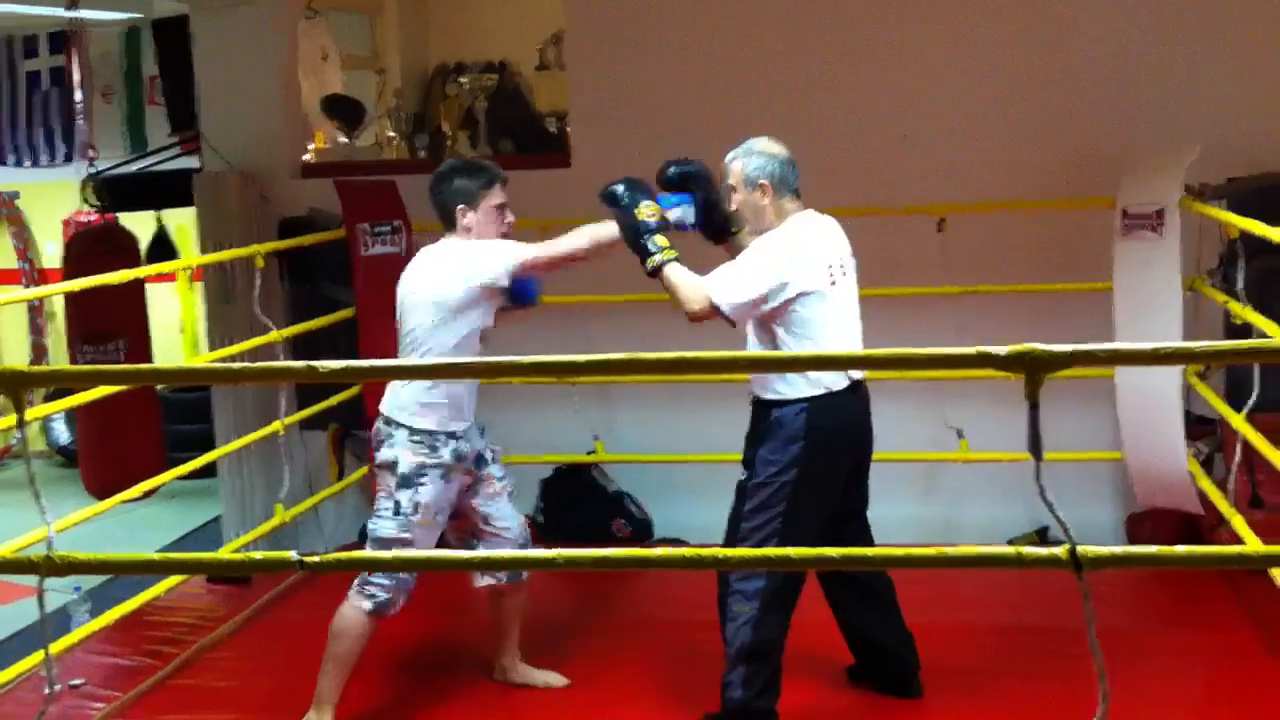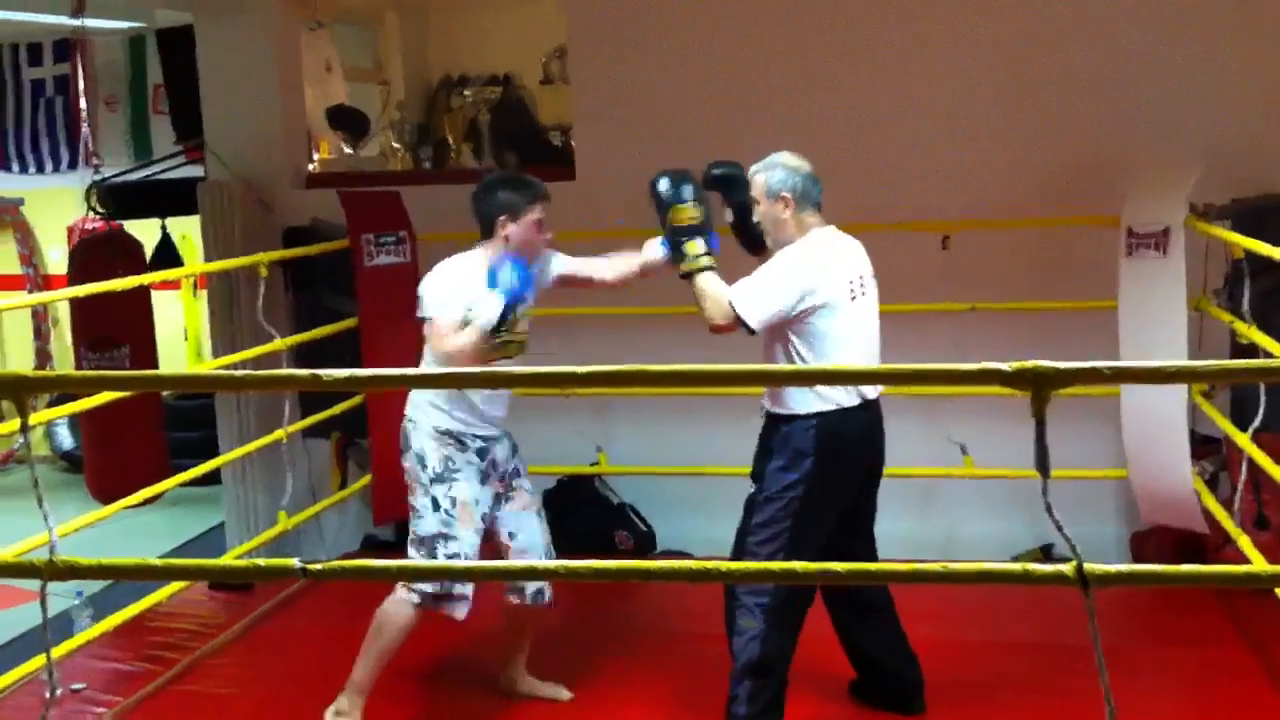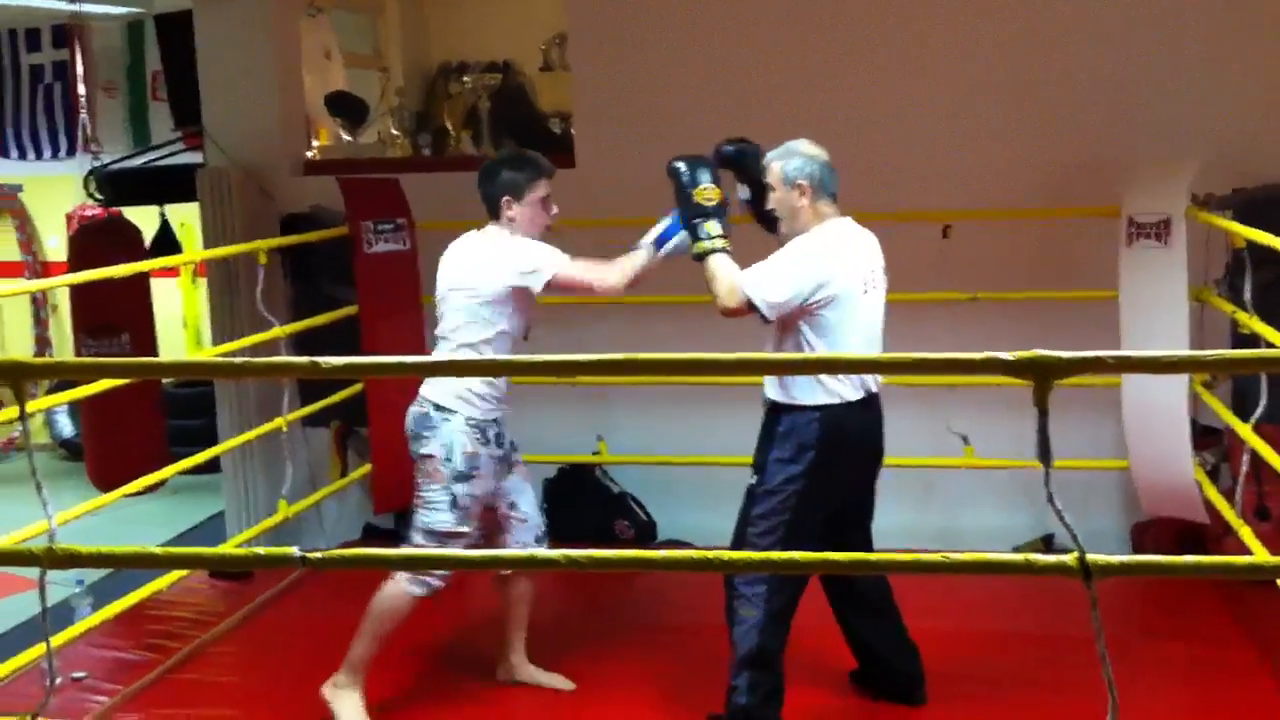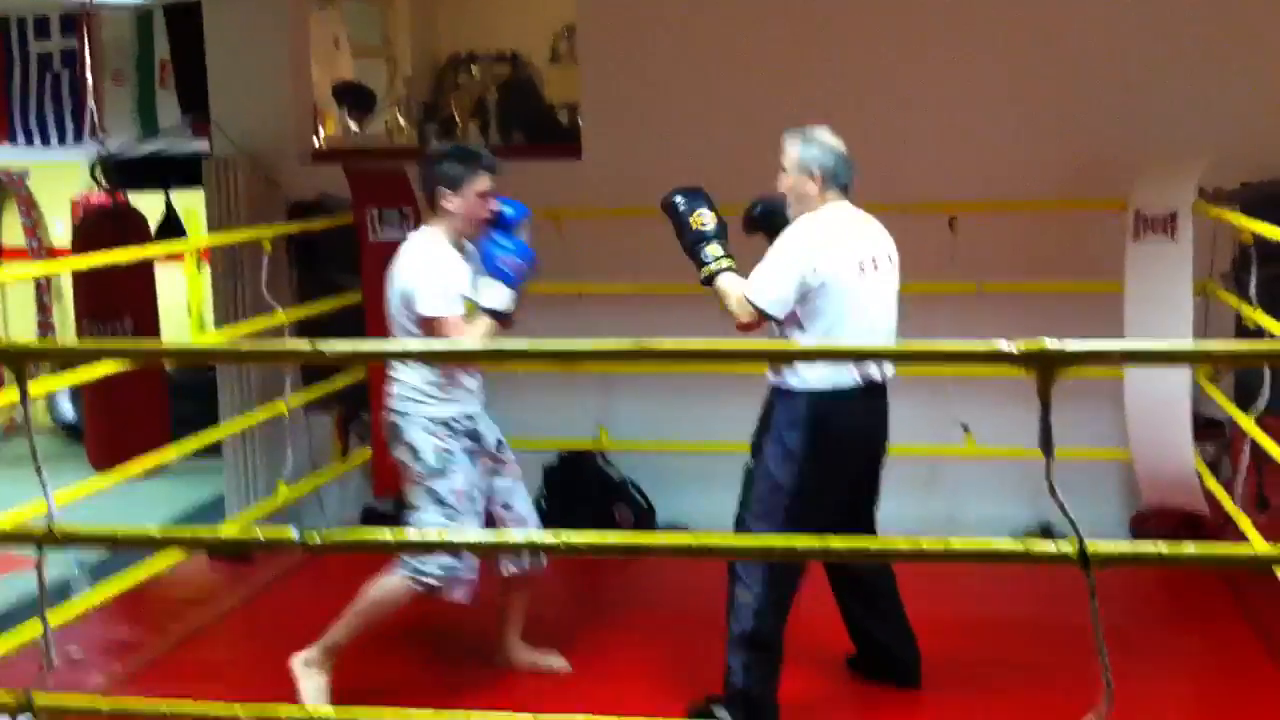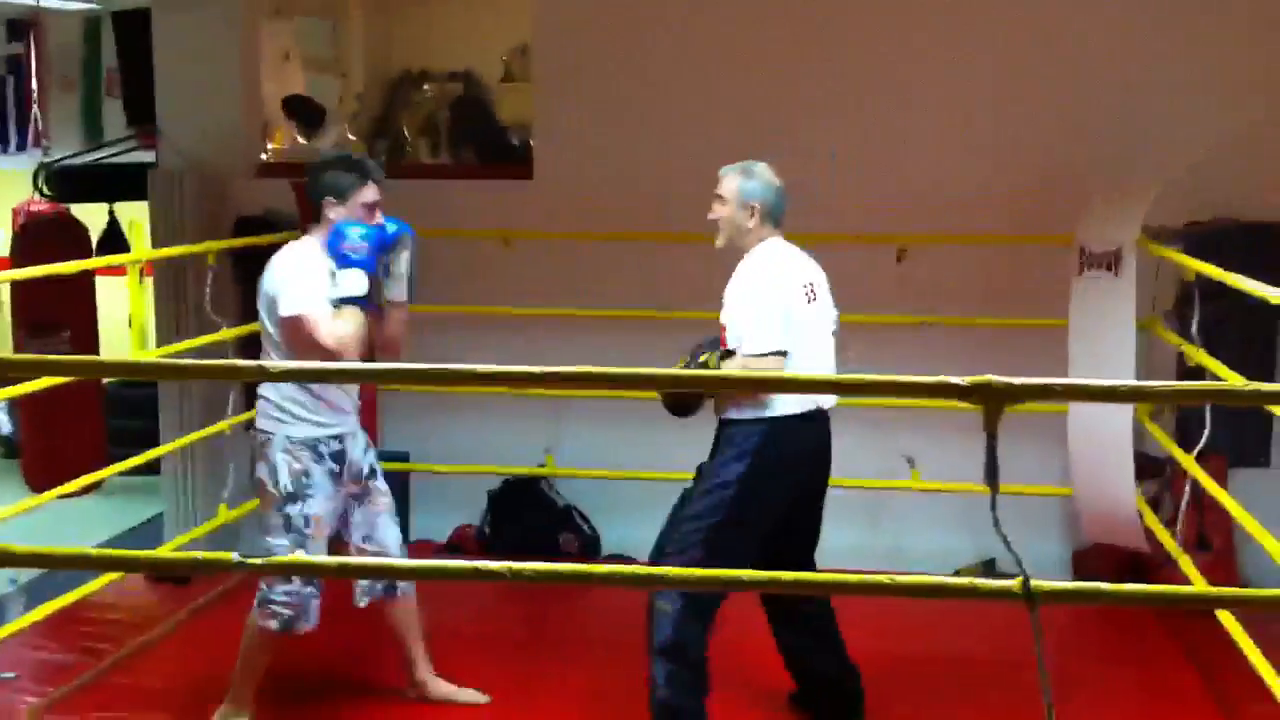
dt=0.3s
person 1, frame 1
left shoulder: (787, 247)
right shoulder: (822, 230)
left elbow: (701, 303)
right elbow: (756, 269)
left wrist: (650, 242)
right wrist: (717, 222)
left hip: (801, 422)
right hip: (843, 411)
left knee: (755, 560)
right knee: (845, 544)
right ankle: (893, 665)
person 1, frame 2
left shoulder: (805, 262)
right shoulder: (843, 248)
left elbow: (721, 315)
left wrist: (690, 242)
right wrist: (745, 223)
left hip: (812, 437)
right hip: (855, 426)
left knee: (762, 576)
right knee: (850, 561)
person 1, frame 3
left shoulder: (816, 253)
right shoulder: (856, 240)
left elbow: (733, 298)
right elbow: (793, 277)
left wrist: (705, 222)
right wrist: (756, 190)
left hip: (812, 428)
right hip: (856, 419)
left knee: (760, 567)
right knee: (847, 552)
right ankle: (895, 672)
person 1, frame 4
left shoulder: (805, 236)
right shoulder: (874, 232)
left elbow: (751, 312)
left wrist: (708, 245)
left hip: (812, 410)
right hip: (867, 404)
right knee: (851, 535)
right ankle: (891, 656)
person 1, frame 5
left shoulder: (758, 273)
right shoulder: (805, 267)
left elbow: (759, 369)
left wrist: (701, 374)
left hip: (762, 440)
right hip: (809, 436)
left knee: (682, 564)
right knee: (790, 569)
person 2, frame 1
left shoulder: (464, 261)
right shoulder: (466, 260)
right elbow: (569, 248)
left wrist: (505, 291)
left hip: (459, 435)
right hip: (416, 440)
left knee: (510, 543)
right knee: (382, 583)
left ankle: (508, 661)
person 2, frame 2
left shoulder: (535, 266)
right shoulder: (449, 277)
left elbow: (607, 272)
right elbow: (448, 357)
left wrist: (667, 248)
right wrist: (495, 308)
left hip: (492, 442)
right hip: (442, 440)
left knee: (533, 560)
right knee: (434, 578)
left ankle: (517, 673)
person 2, frame 3
left shoulder: (468, 249)
right shoulder: (516, 254)
right elbow: (609, 282)
left wrist: (524, 308)
right wrist: (663, 237)
left hip: (480, 422)
right hip: (455, 424)
left knee: (526, 533)
right knee: (425, 564)
left ankle: (515, 661)
person 2, frame 4
left shoulder: (459, 251)
right shoulder: (425, 260)
left elbow: (486, 324)
left wrist: (512, 251)
right wrist: (497, 287)
left hip: (465, 417)
right hip: (430, 425)
left knee: (520, 527)
right knee: (438, 564)
left ankle: (513, 646)
right ankle: (317, 658)
person 2, frame 5
left shoulder: (344, 262)
right shoulder: (294, 268)
left elbow: (389, 344)
right elbow: (340, 350)
left wrist: (395, 275)
left hip: (345, 437)
right hip: (296, 444)
left knee: (387, 558)
right knee: (291, 588)
